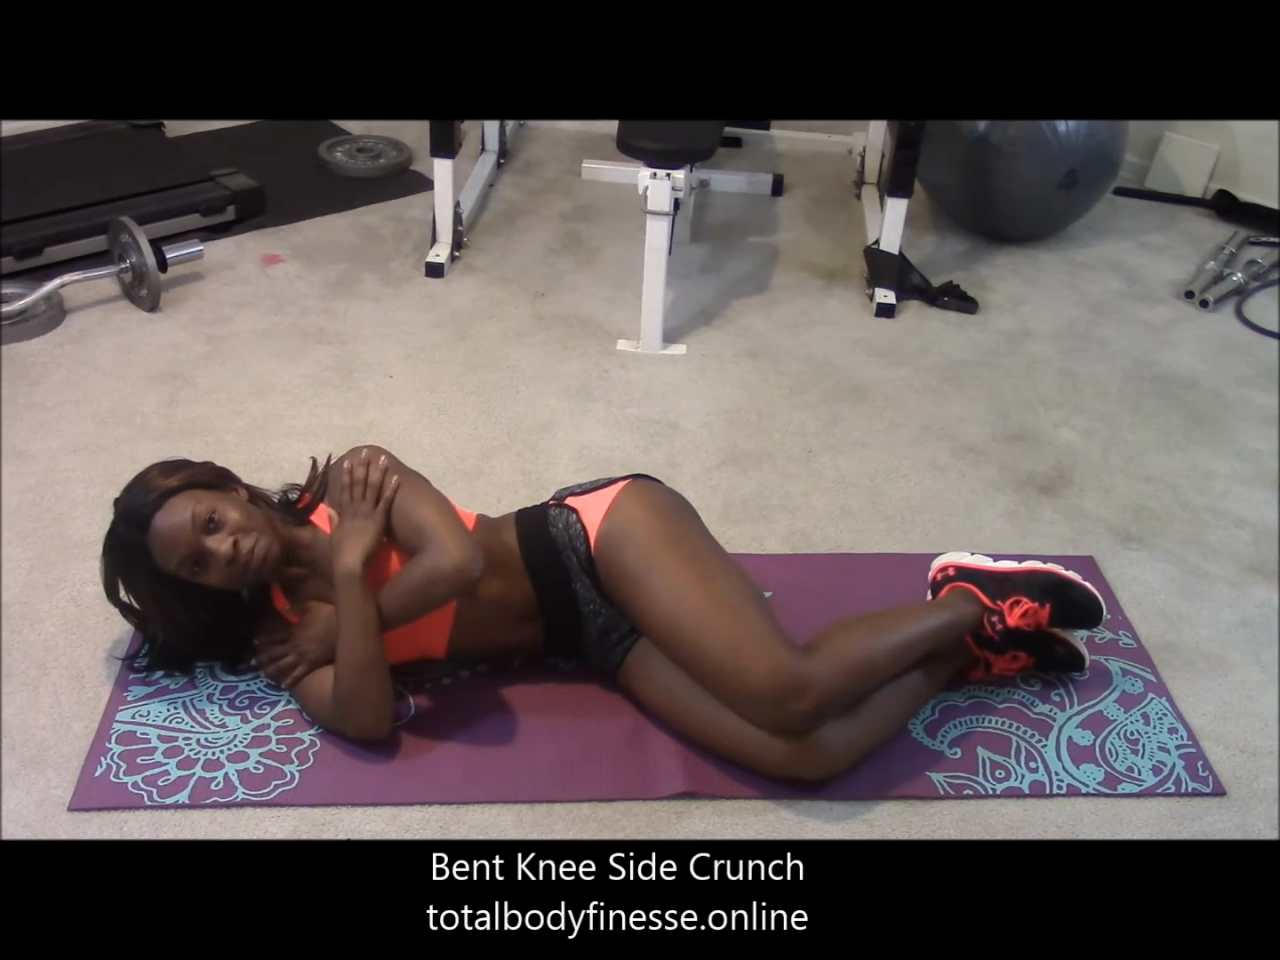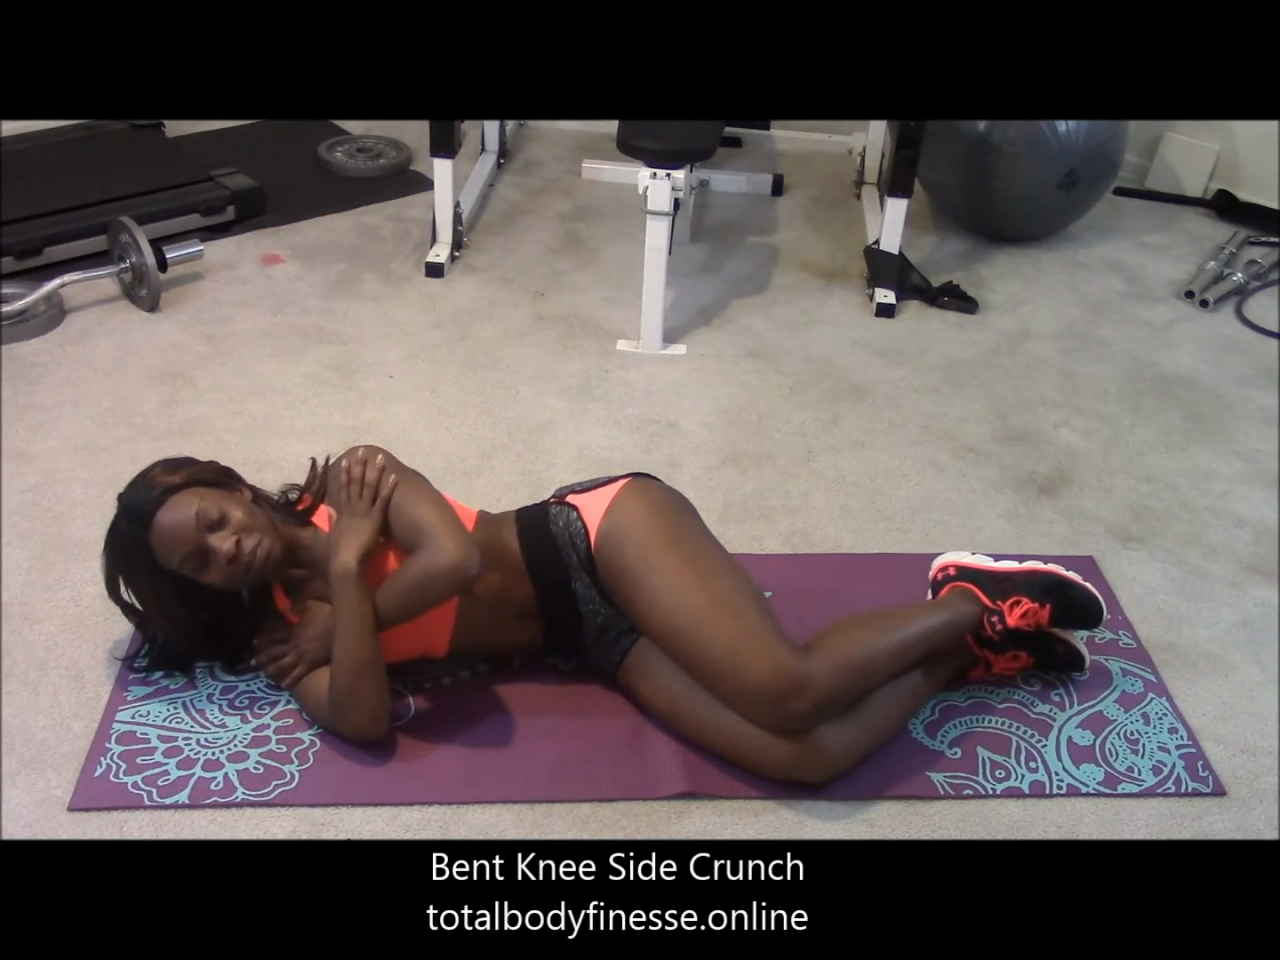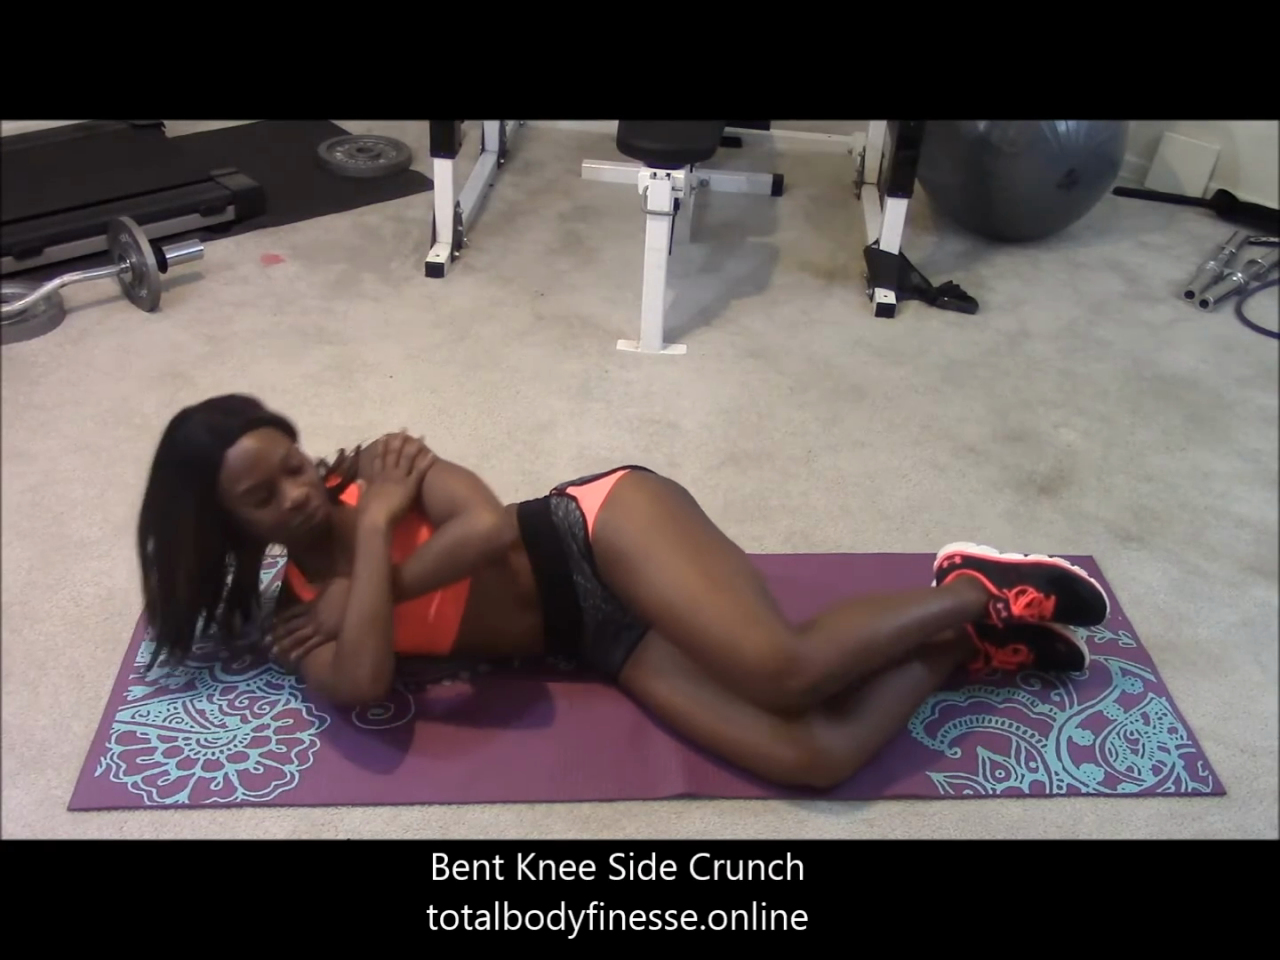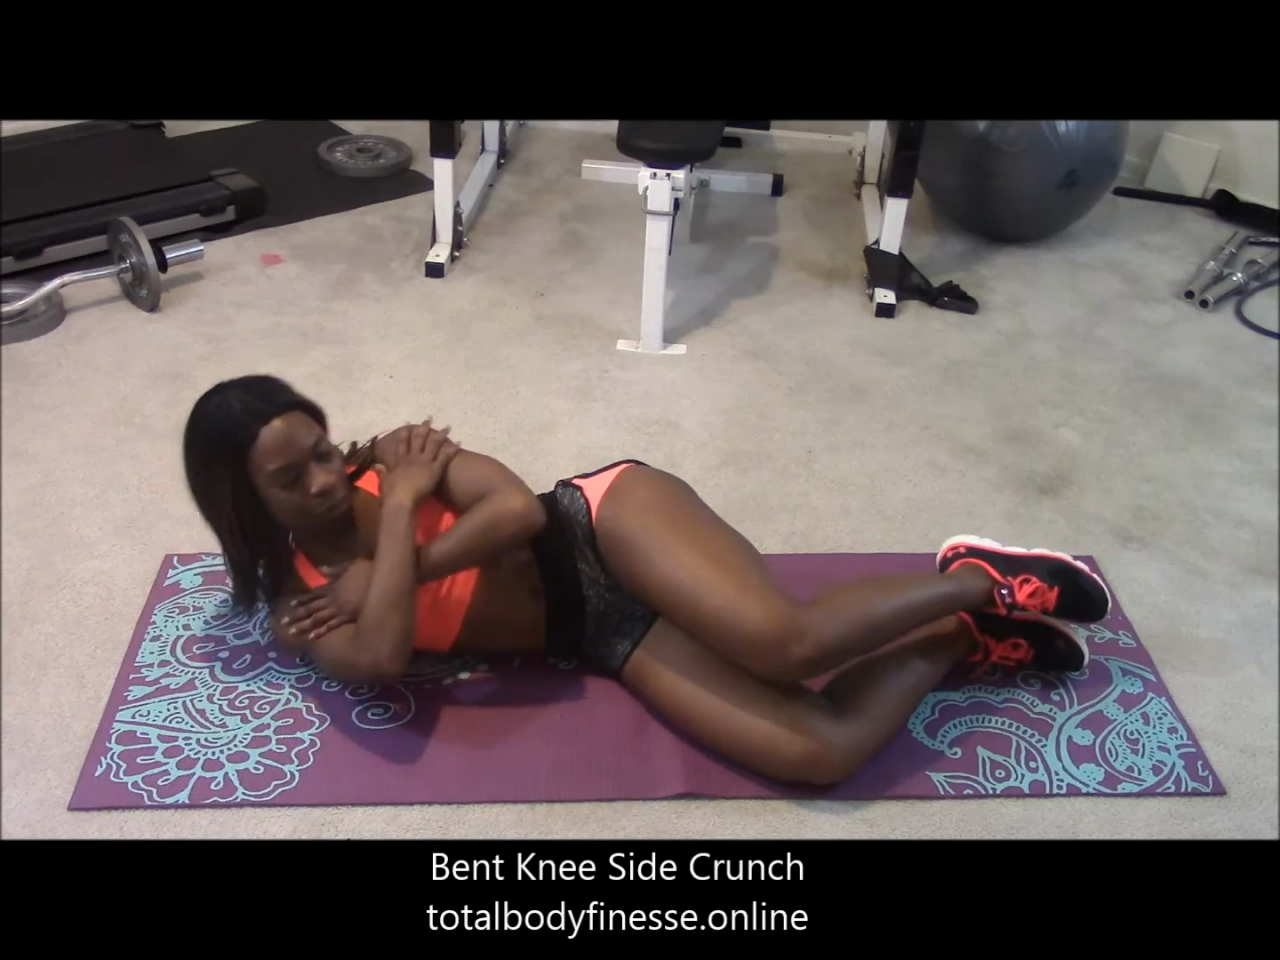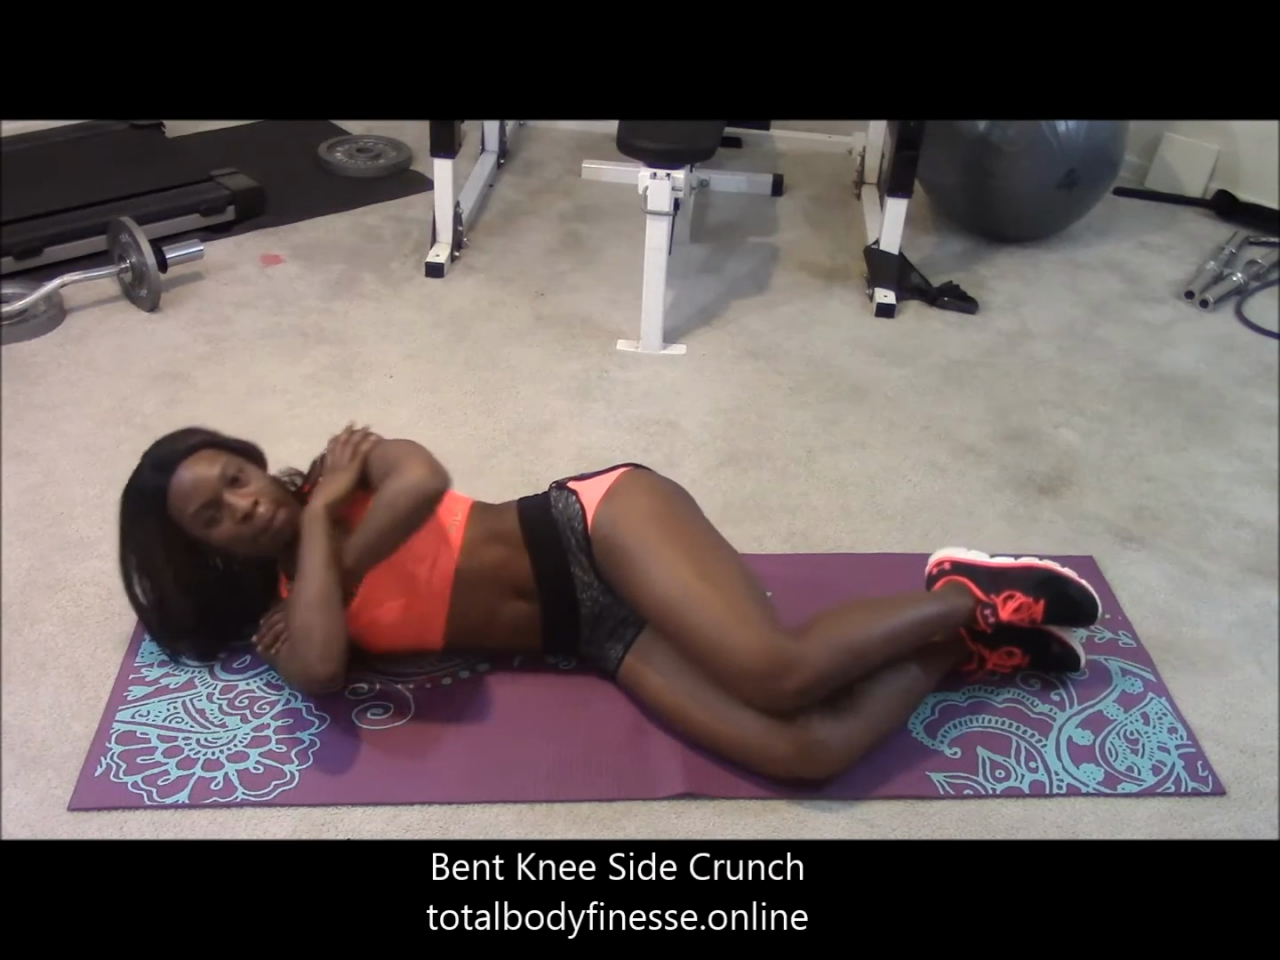
dt=0.4s
person 1, frame 1
left shoulder: (351, 479)
right shoulder: (282, 629)
left elbow: (458, 560)
right elbow: (366, 721)
left wrist: (350, 612)
right wrist: (350, 569)
left hip: (602, 533)
right hip: (596, 639)
left knee: (791, 693)
right knee: (807, 752)
left ankle: (976, 601)
right ankle: (966, 641)
person 1, frame 2
left shoulder: (350, 478)
right shoulder: (284, 628)
left elbow: (455, 558)
right elbow: (363, 720)
left wrist: (349, 608)
right wrist: (346, 564)
left hip: (604, 533)
right hip: (599, 636)
left knee: (791, 693)
right knee: (808, 752)
left ankle: (972, 597)
right ankle: (968, 641)
person 1, frame 3
left shoulder: (375, 468)
right shoulder: (300, 614)
left elbow: (490, 527)
right elbow: (361, 685)
left wrist: (380, 560)
right wrist: (373, 530)
left hip: (605, 526)
right hip: (602, 639)
left knee: (786, 671)
right knee: (815, 754)
left ankle: (975, 591)
right ankle: (966, 640)
person 1, frame 4
left shoulder: (386, 460)
right shoulder: (303, 602)
left elbow: (521, 509)
right elbow: (378, 660)
left wrist: (402, 549)
right wrist: (398, 509)
left hip: (609, 521)
right hip: (602, 637)
left knee: (789, 641)
right knee: (821, 750)
left ankle: (979, 582)
right ankle: (969, 637)
person 1, frame 5
left shoulder: (351, 463)
right shoulder: (281, 611)
left elbow: (427, 481)
right elbow: (320, 667)
left wrist: (335, 521)
right wrist: (318, 519)
left hip: (599, 521)
right hip: (596, 632)
left knee: (781, 671)
right knee: (809, 746)
left ankle: (967, 591)
right ankle: (966, 640)
